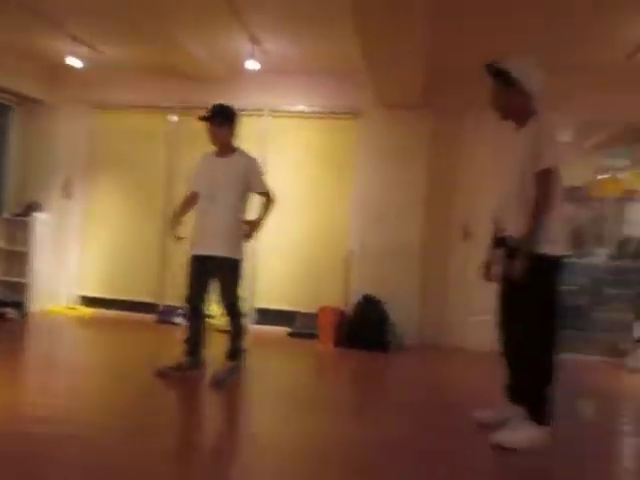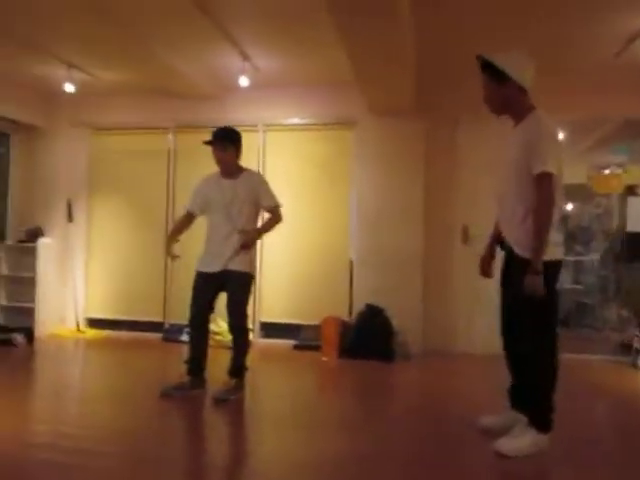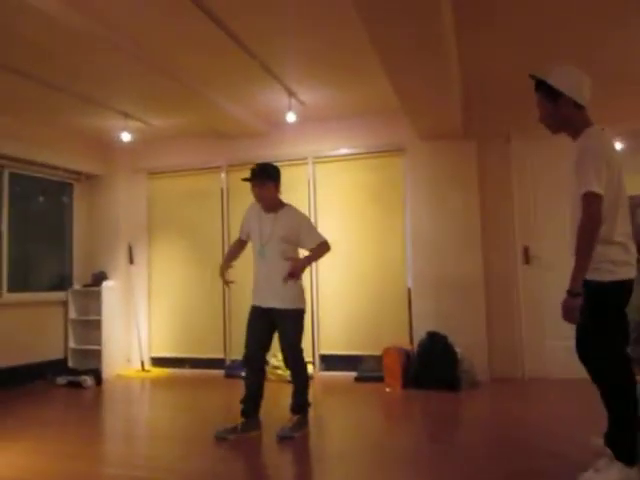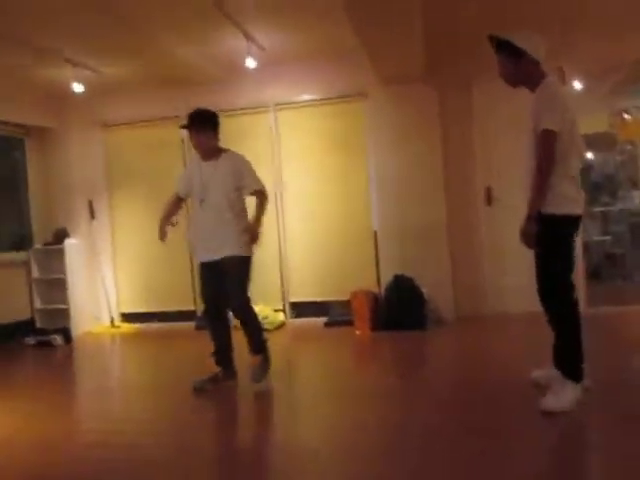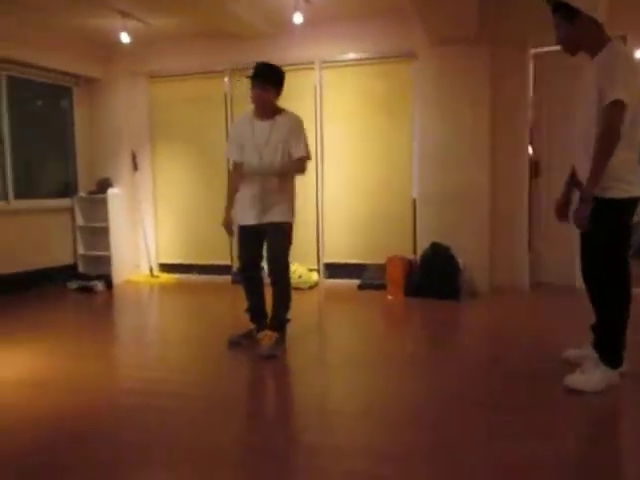
dt=0.7s
person 1, frame 1
left shoulder: (542, 131)
right shoulder: (521, 137)
left elbow: (545, 196)
left wrist: (525, 251)
right wrist: (495, 250)
left hip: (539, 252)
right hip: (517, 249)
left knee: (534, 334)
right knee: (514, 331)
left ankle: (537, 419)
right ankle: (517, 403)
person 1, frame 2
left shoulder: (539, 129)
right shoulder: (518, 132)
left elbow: (545, 200)
left wrist: (535, 266)
right wrist: (491, 246)
left hip: (536, 256)
right hip: (515, 252)
left knee: (536, 338)
right knee: (514, 336)
left ankle: (539, 425)
right ankle: (521, 410)
person 1, frame 3
left shoulder: (591, 146)
right shoulder: (592, 142)
left elbow: (592, 219)
left wrist: (573, 288)
left hip: (606, 273)
right hip: (602, 272)
right knee: (595, 354)
person 1, frame 4
left shoulder: (548, 93)
right shoulder: (545, 95)
left elbow: (547, 159)
left wrist: (531, 216)
right wrist: (535, 213)
left hip: (557, 210)
right hip: (556, 209)
left knee: (556, 291)
right knee: (553, 290)
left ankle: (573, 377)
right ankle: (564, 366)
person 1, frame 5
right shoulder: (599, 65)
left wrist: (586, 195)
right wrist: (569, 188)
right hip: (599, 191)
right knee: (595, 271)
right ankle: (601, 347)
person 2, frame 1
left shoulder: (245, 163)
right shoulder: (206, 161)
left elbow: (267, 197)
left wrist: (257, 221)
right wrist: (177, 216)
left hip: (228, 247)
right hip: (201, 245)
left knee: (229, 304)
right knee: (194, 301)
left ankle: (234, 359)
right ankle: (193, 357)
person 2, frame 2
left shoulder: (254, 181)
right shoulder: (208, 183)
left elbow: (276, 214)
right elbow: (190, 214)
left wrist: (257, 233)
right wrist: (172, 236)
left hip: (240, 264)
right hip: (209, 263)
left knee: (237, 322)
right knee: (197, 319)
left ankle: (236, 379)
right ankle: (195, 377)
person 2, frame 3
left shoulder: (294, 217)
right shoulder: (253, 212)
left elbow: (323, 246)
right elbow: (242, 240)
left wrist: (303, 262)
right wrist: (226, 262)
left hip: (289, 301)
right hip: (261, 301)
left knee: (293, 359)
right knee: (252, 359)
left ankle: (299, 415)
right ankle: (250, 419)
person 2, frame 4
left shoulder: (236, 162)
right shoulder: (192, 168)
left elbow: (260, 195)
right elbow: (180, 197)
left wrist: (255, 222)
right wrist: (164, 218)
left hip: (235, 248)
right hip: (206, 251)
left knee: (237, 303)
right knee: (213, 310)
left ankle: (259, 352)
right ankle: (226, 368)
person 2, frame 5
left shoulder: (291, 123)
right shoulder: (240, 125)
left elbow: (300, 165)
right elbow: (235, 169)
left wrist: (262, 173)
right wrist: (228, 209)
left hip: (278, 212)
right hip: (247, 213)
left knee: (278, 271)
right knee: (248, 270)
left ankle: (277, 331)
right ankle: (259, 325)
